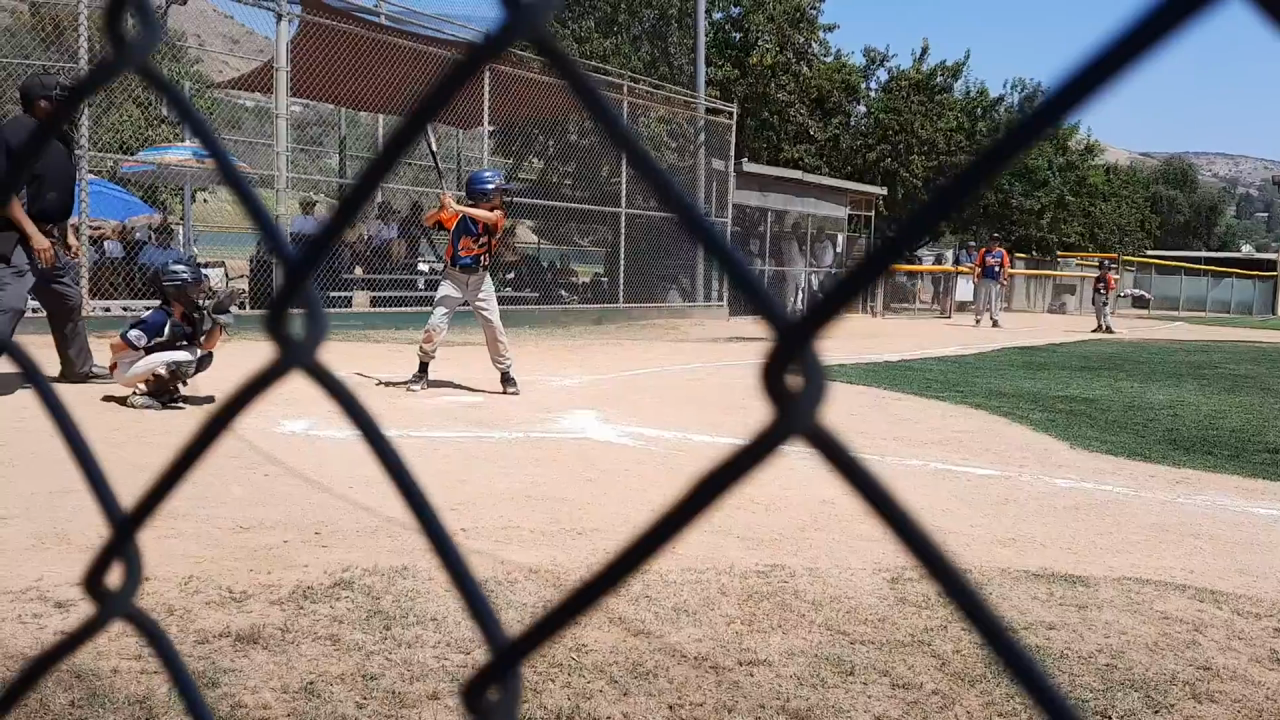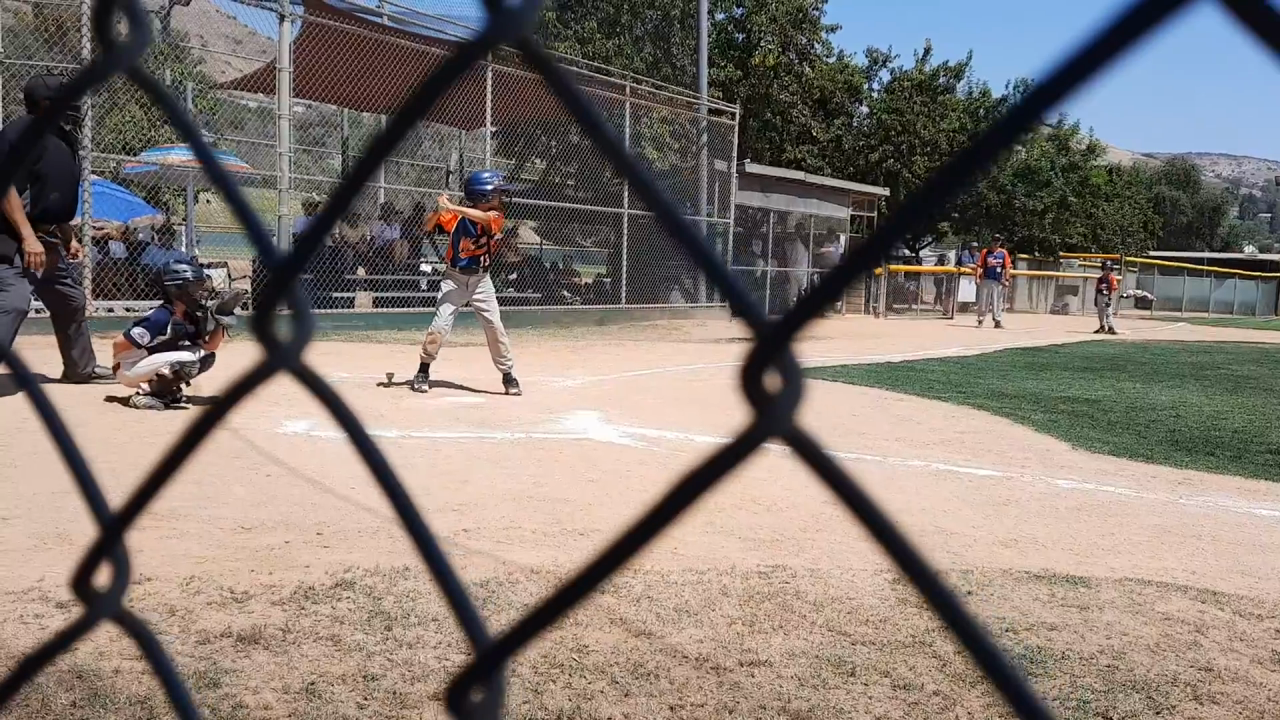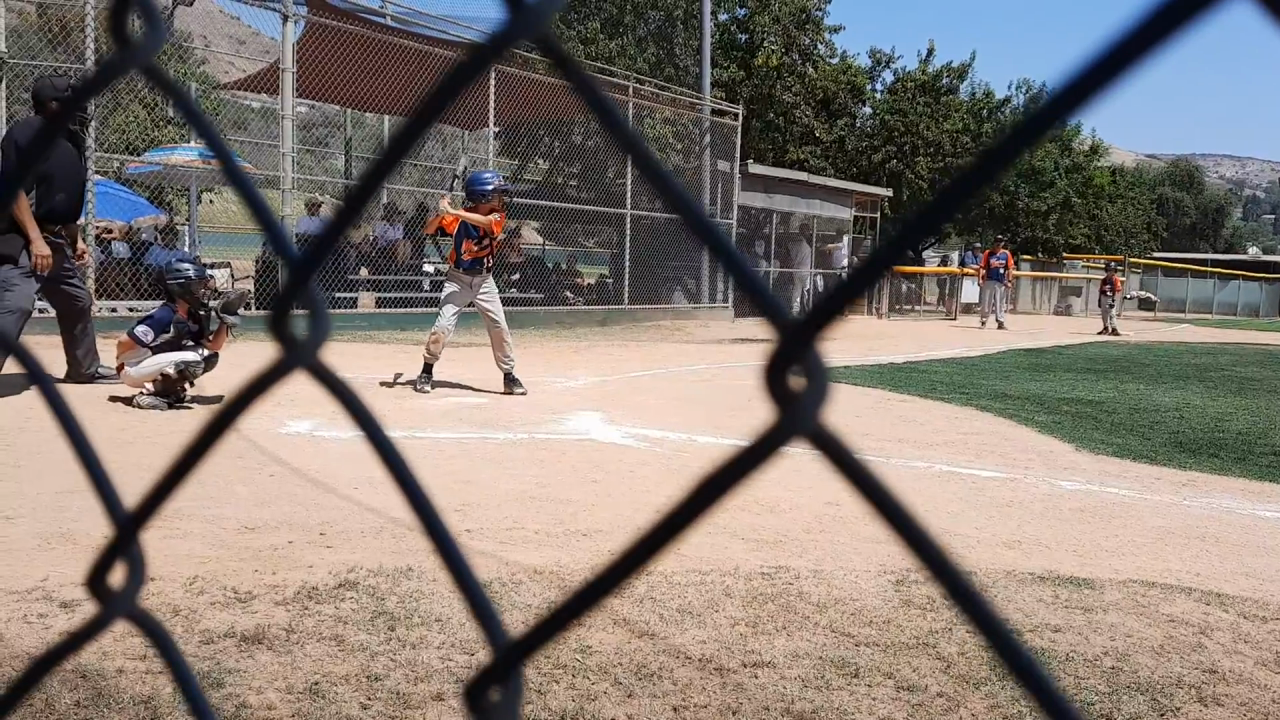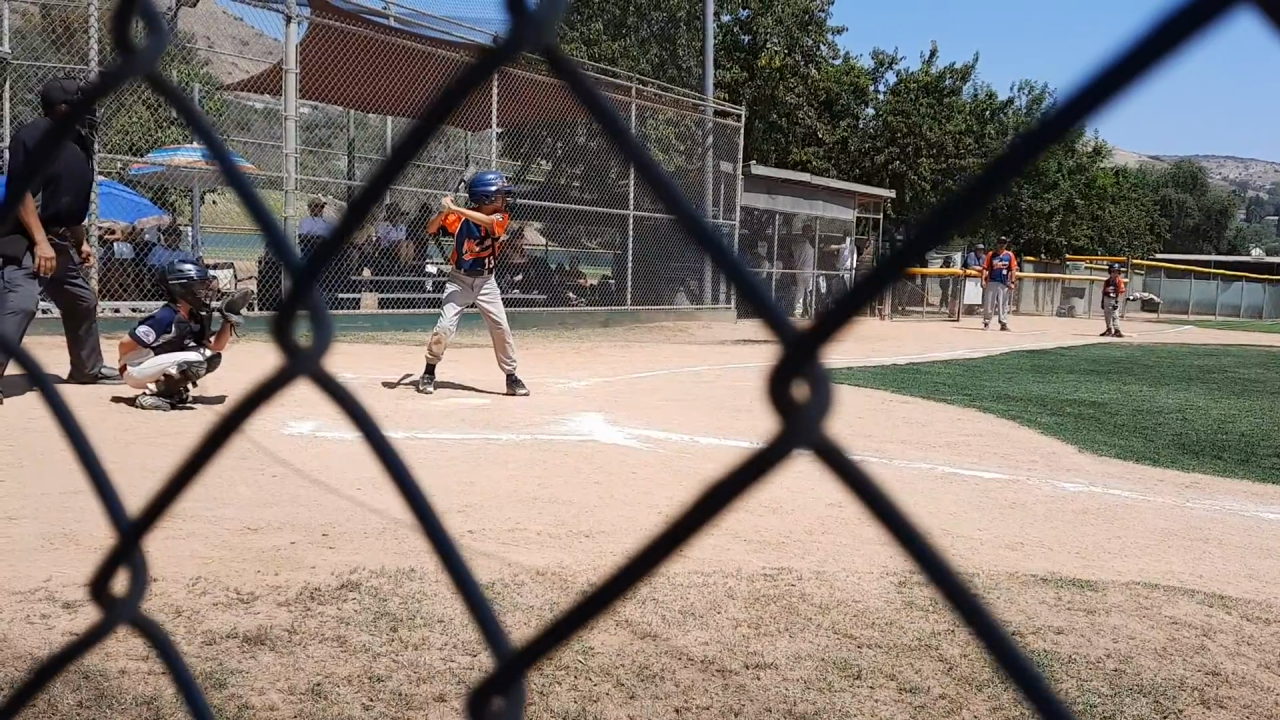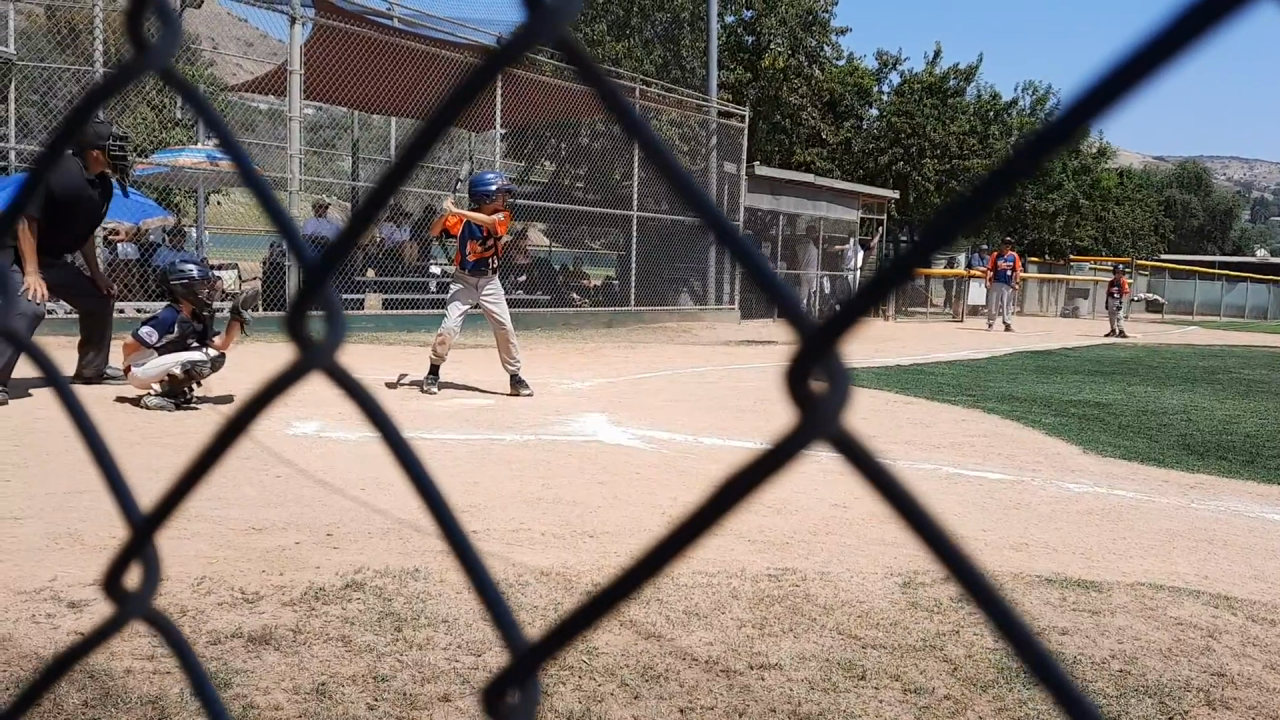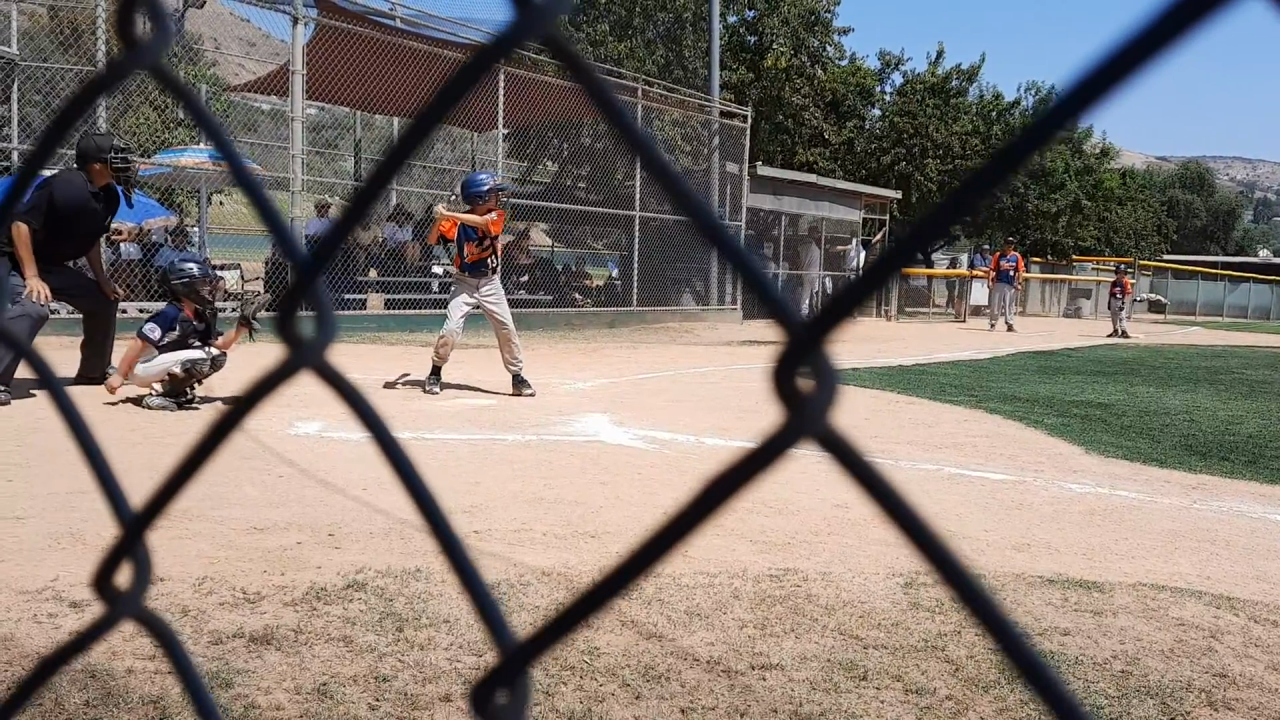
dt=0.4s
person 1, frame 1
left shoulder: (56, 138)
left wrist: (68, 234)
right wrist: (33, 234)
left hip: (47, 239)
left knee: (69, 301)
left ankle: (78, 367)
person 1, frame 2
left shoulder: (61, 137)
left wrist: (69, 238)
right wrist: (28, 238)
left hip: (50, 241)
left knee: (73, 302)
left ankle: (81, 367)
person 1, frame 3
left shoulder: (68, 139)
right shoulder: (27, 132)
left wrist: (76, 238)
right wrist: (35, 239)
left hip: (56, 241)
left knee: (78, 301)
left ankle: (85, 367)
person 1, frame 4
left shoulder: (78, 141)
right shoulder: (34, 135)
left wrist: (81, 241)
right wrist: (41, 242)
left hip: (61, 243)
right hip: (27, 242)
left knee: (84, 302)
left ankle: (88, 369)
person 1, frame 5
left shoulder: (103, 184)
right shoulder: (60, 173)
right elbow: (27, 218)
left wrist: (96, 273)
right wrist: (32, 273)
left hip: (54, 258)
left knee: (100, 298)
right knee: (29, 306)
left ankle: (92, 369)
person 1, frame 6
left shoulder: (110, 196)
right shoulder: (64, 185)
left wrist: (102, 279)
right wrist: (31, 277)
left hip: (53, 264)
left knee: (103, 300)
right knee: (32, 308)
left ankle: (94, 370)
person 2, frame 1
left shoulder: (498, 214)
right shoulder: (456, 214)
left elbow: (491, 218)
right elbow: (427, 222)
left wrist: (457, 207)
right wrist: (442, 208)
left hip: (480, 279)
right hip: (453, 277)
left knee: (494, 327)
right knee: (436, 324)
left ankle: (506, 375)
right ankle: (422, 372)
person 2, frame 2
left shoulder: (496, 215)
right shoulder: (455, 215)
left elbow: (483, 218)
right elbow: (427, 227)
left wrist: (452, 207)
right wrist: (440, 210)
left hip: (481, 280)
right hip: (454, 278)
left knee: (495, 327)
right knee: (440, 326)
left ankle: (508, 376)
right ankle: (423, 372)
person 2, frame 3
left shoulder: (498, 217)
right shoulder: (458, 217)
left elbow: (484, 222)
right elbow: (429, 230)
left wrist: (452, 212)
right wrist: (441, 212)
left hip: (484, 281)
right hip: (458, 279)
left knee: (500, 327)
right knee: (443, 326)
left ankle: (509, 376)
right ankle: (426, 372)
person 2, frame 4
left shoulder: (501, 218)
right shoulder: (460, 216)
left elbow: (486, 221)
right elbow: (431, 229)
left wrist: (455, 208)
right wrist: (444, 211)
left hip: (486, 282)
right hip: (459, 280)
left knee: (501, 328)
right knee: (444, 327)
left ankle: (511, 377)
right ankle: (429, 372)
person 2, frame 5
left shoulder: (503, 217)
right shoulder: (462, 218)
left elbow: (488, 221)
right elbow: (434, 232)
left wrist: (456, 211)
right wrist: (447, 213)
left hip: (490, 282)
right hip: (463, 281)
left knee: (505, 329)
right knee: (449, 327)
left ankle: (515, 377)
right ankle: (433, 373)
person 2, frame 6
left shoulder: (497, 216)
right shoulder: (457, 221)
left elbow: (482, 222)
right elbow: (432, 240)
left wrist: (448, 214)
right wrist: (439, 218)
left hip: (490, 283)
right hip: (464, 283)
left knee: (507, 329)
right knee: (451, 329)
left ankle: (517, 378)
right ankle: (435, 374)
person 3, frame 1
left shoulder: (187, 317)
right shoulder: (158, 319)
left elbow: (206, 345)
right elbow: (115, 345)
left hip: (151, 363)
right hip: (126, 369)
left knee: (203, 356)
right knee: (183, 361)
left ankle: (160, 389)
right ankle: (141, 393)
person 3, frame 2
left shoulder: (189, 317)
right shoulder: (161, 318)
left elbow: (210, 346)
right elbow: (119, 343)
right wrist: (125, 361)
left hip: (152, 363)
right hip: (129, 370)
left knee: (206, 356)
right knee: (187, 361)
left ankle: (163, 390)
right ankle: (145, 393)
person 3, frame 3
left shoulder: (193, 317)
right shoulder: (164, 316)
left elbow: (213, 346)
right elbow: (124, 342)
left wrist: (225, 320)
right wrist: (123, 363)
left hip: (158, 364)
right hip: (133, 370)
left knee: (209, 356)
right knee: (191, 361)
left ankle: (167, 390)
right ankle: (148, 393)
person 3, frame 4
left shoulder: (195, 317)
right shoulder: (166, 317)
left elbow: (216, 346)
right elbow: (126, 343)
left wrist: (229, 318)
right wrist: (125, 366)
left hip: (159, 366)
right hip: (136, 371)
left knee: (212, 357)
right knee: (194, 362)
left ankle: (171, 390)
right ankle: (151, 394)
person 3, frame 5
left shoulder: (197, 317)
right shoulder: (168, 317)
left elbow: (220, 345)
right elbow: (129, 344)
left wrist: (236, 318)
right wrist: (130, 366)
left hip: (162, 366)
right hip: (141, 371)
left knee: (216, 357)
right knee: (199, 361)
left ankle: (174, 391)
right ankle: (155, 394)
person 3, frame 6
left shoulder: (200, 316)
right shoulder: (171, 315)
left elbow: (222, 344)
right elbow: (138, 343)
left wrist: (243, 325)
right wrist: (119, 374)
left hip: (163, 364)
right hip: (142, 368)
left knee: (216, 356)
right knee: (198, 360)
left ankle: (175, 391)
right ankle: (157, 394)
